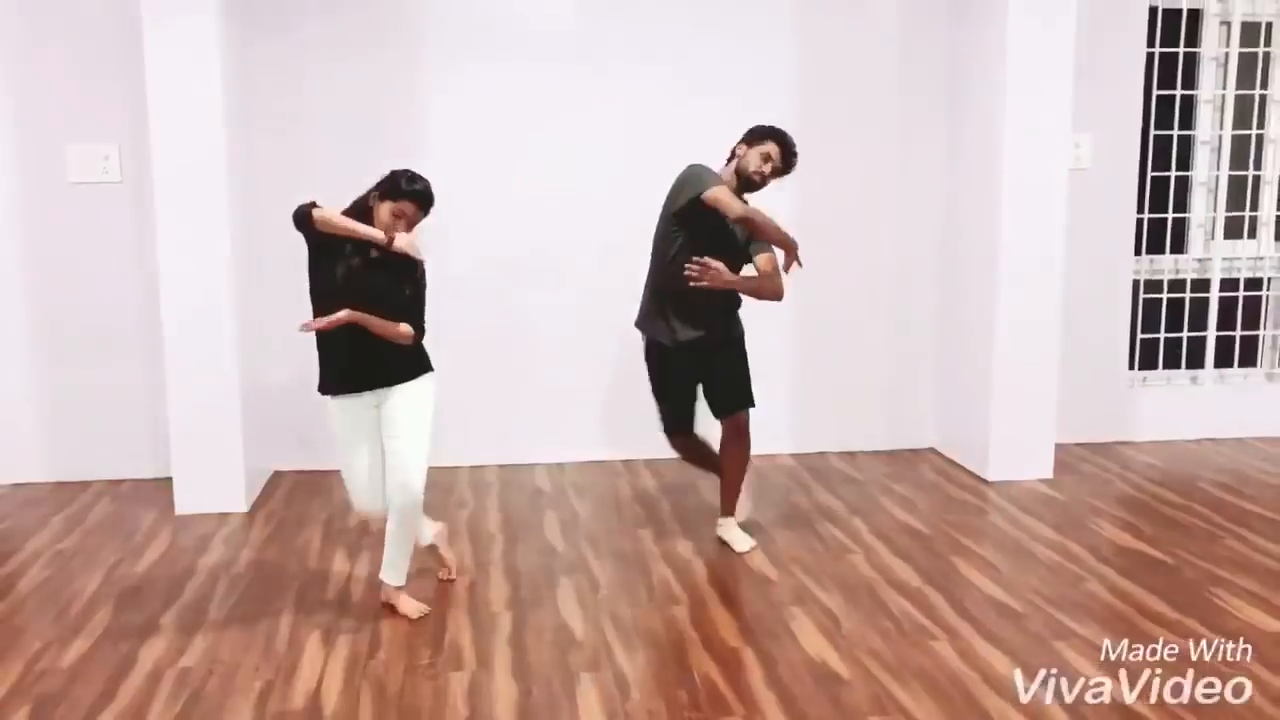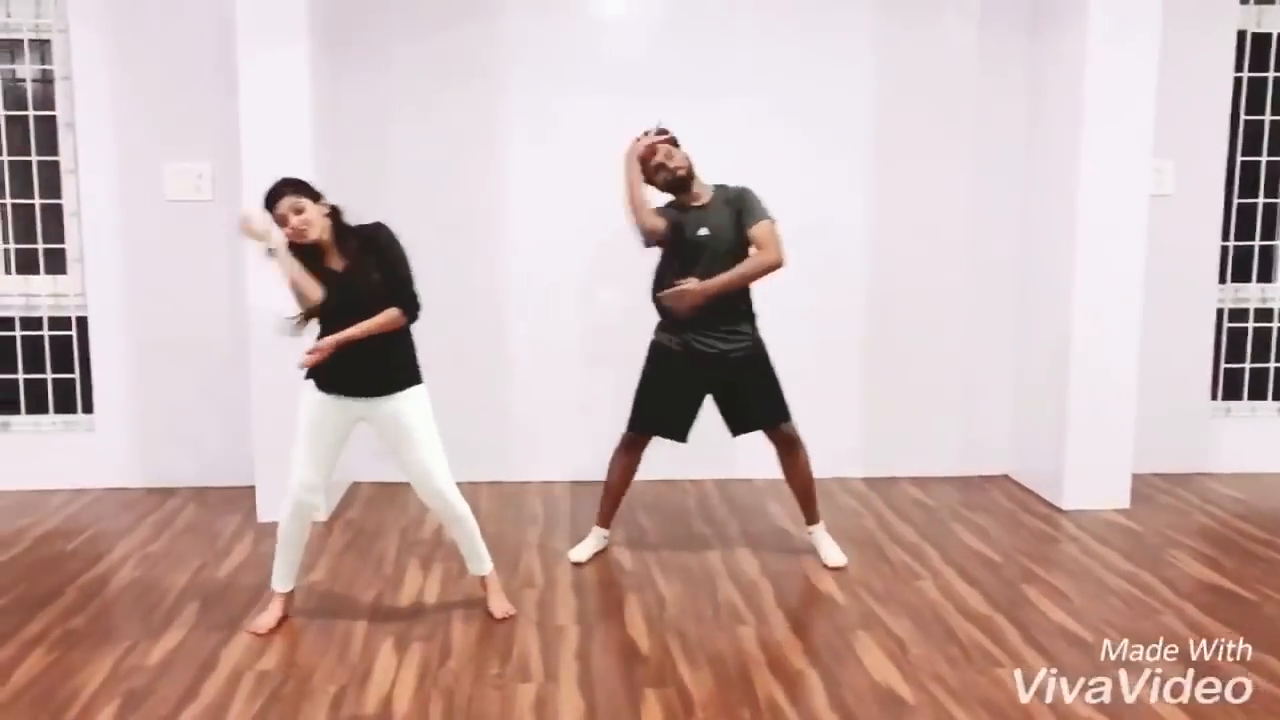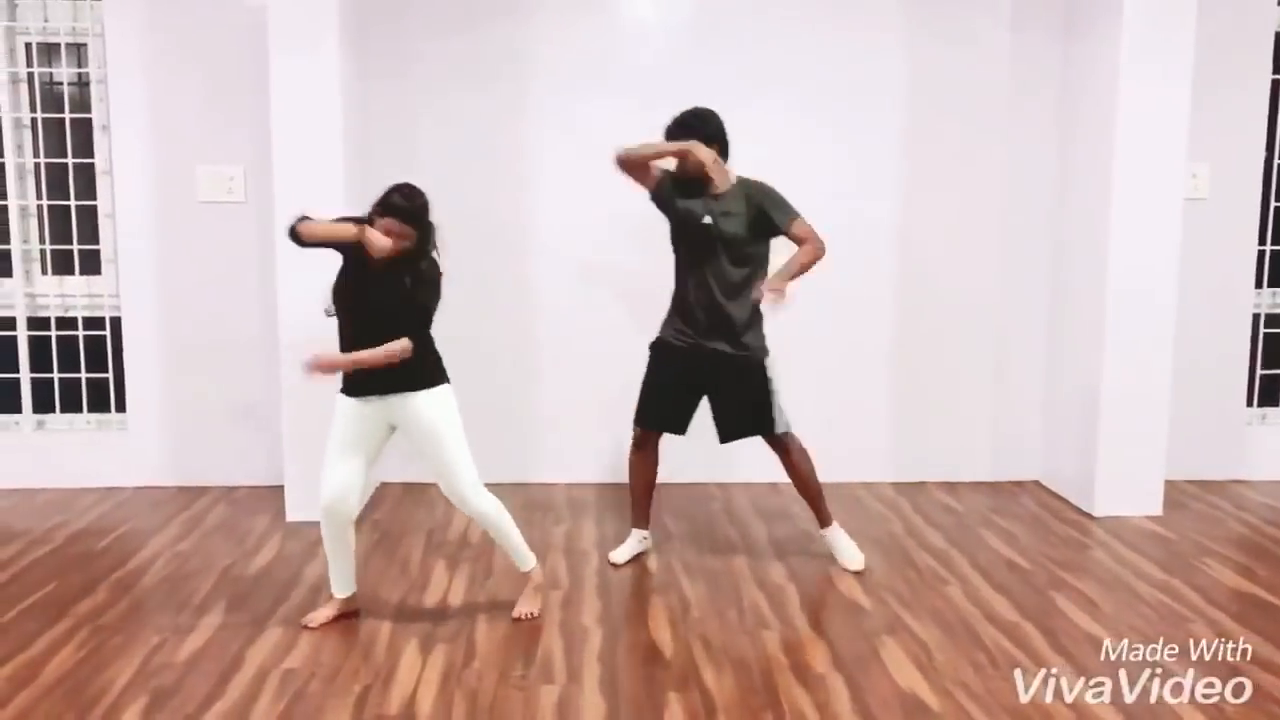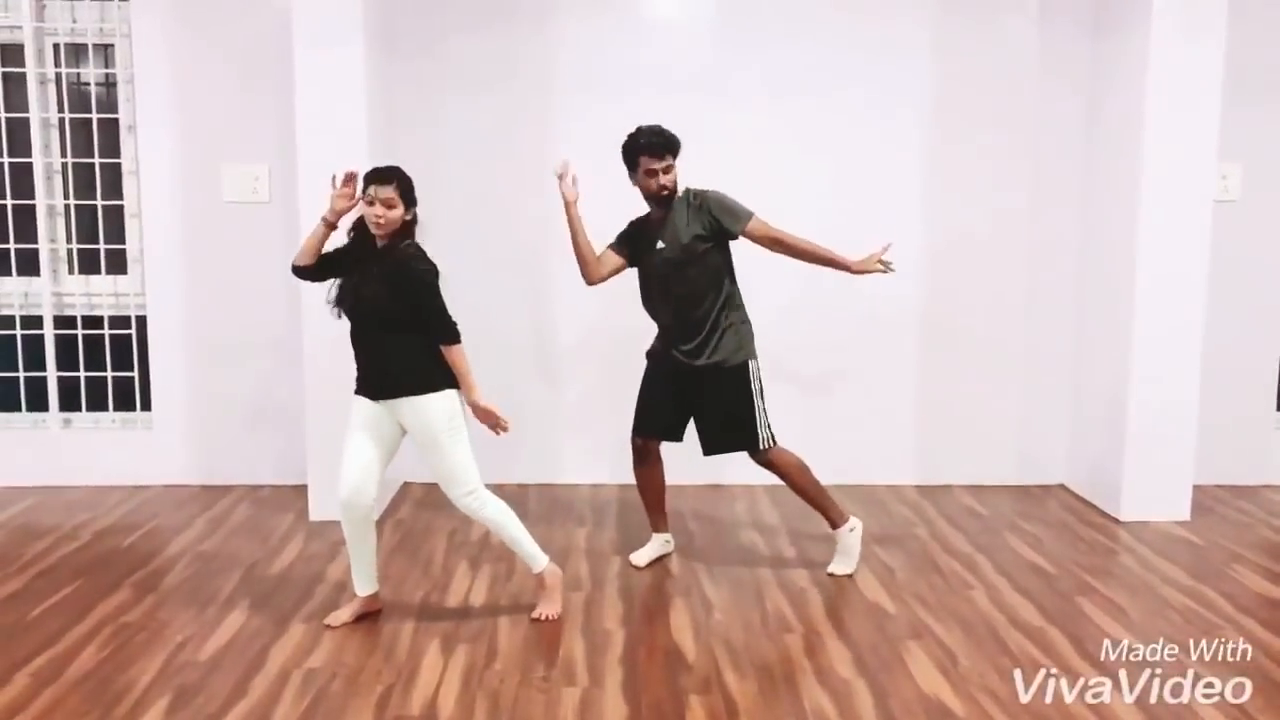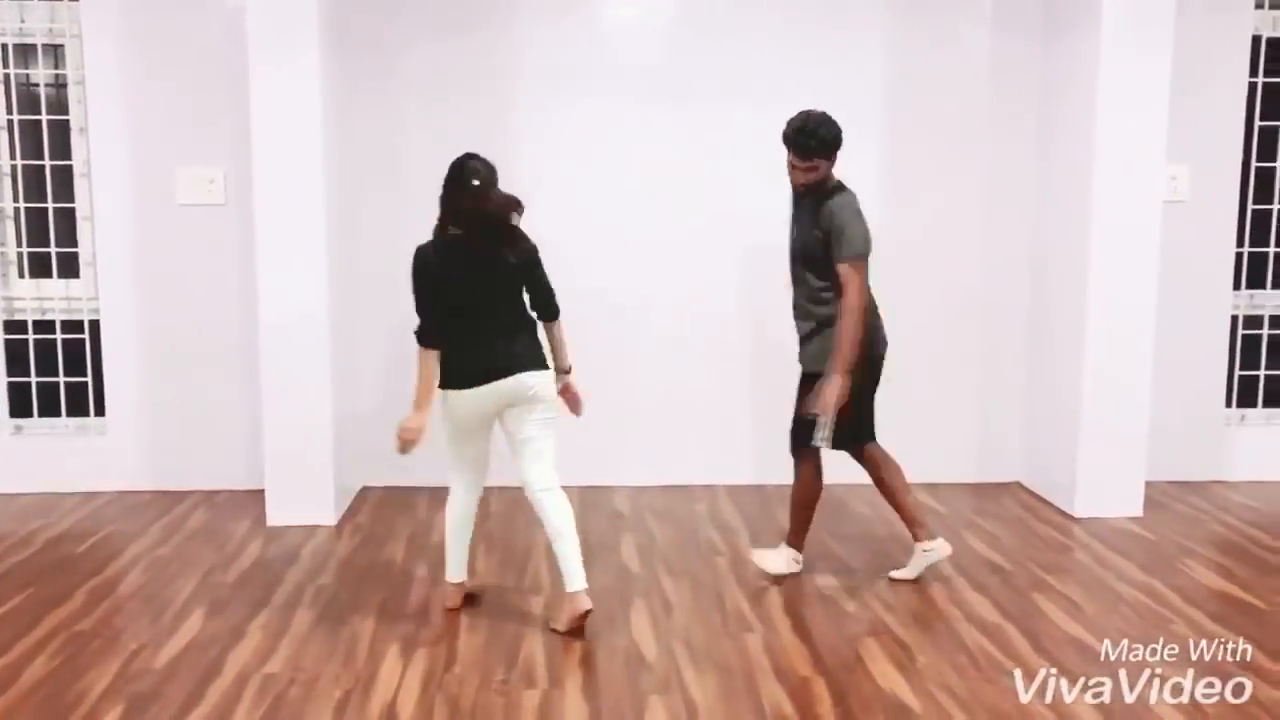
dt=1s
person 1, frame 1
left shoulder: (408, 262)
right shoulder: (331, 241)
left elbow: (412, 334)
right elbow: (304, 215)
left wrist: (354, 317)
right wrist: (382, 238)
left hip: (406, 382)
right hip: (346, 387)
left knee: (408, 485)
right knee: (369, 500)
left ankle: (393, 584)
right ankle: (430, 532)
person 1, frame 2
left shoulder: (376, 237)
right shoulder: (301, 266)
left elbow: (406, 308)
right elbow: (318, 305)
left wrist: (345, 337)
right wrist: (276, 248)
left hip: (396, 389)
right hip: (331, 390)
left knee: (438, 490)
right knee: (301, 494)
left ankle: (488, 580)
right ankle: (281, 595)
person 1, frame 3
left shoulder: (422, 271)
right shoulder: (358, 245)
left elbow: (412, 340)
right elbow: (301, 231)
left wrist: (347, 360)
right wrist: (360, 233)
left hip: (418, 390)
right hip: (359, 393)
left knee: (466, 490)
right knee: (335, 501)
left ankle: (531, 571)
right ankle: (343, 596)
person 1, frame 4
left shoulder: (412, 263)
right shoulder: (360, 253)
left elbow: (444, 332)
right elbow: (303, 267)
left wrist: (472, 397)
right wrist: (330, 219)
left hip: (426, 392)
right hip: (373, 396)
left knee: (468, 493)
right knee: (353, 496)
left ankle: (547, 572)
right ankle: (366, 595)
person 1, frame 5
left shoulder: (430, 257)
right shoulder: (515, 242)
left elbow: (431, 336)
right elbow: (547, 308)
left wrist: (419, 410)
right wrist: (564, 370)
left hip: (467, 384)
right hip: (527, 374)
left knee: (465, 483)
right knee: (544, 483)
left ankle: (456, 584)
right ankle: (576, 592)
person 2, frame 1
left shoulder: (753, 224)
right shoulder: (696, 178)
left elbow: (774, 289)
right elbow: (739, 213)
left wrist: (731, 280)
right wrist: (788, 244)
left hip: (719, 331)
right hip: (665, 330)
left knee: (738, 420)
right knee: (679, 434)
left ankle: (728, 519)
right ankle: (729, 476)
person 2, frame 2
left shoulder: (739, 199)
right shoulder: (666, 218)
left elbow: (771, 254)
right elbow: (647, 228)
left wrist: (707, 288)
right wrist: (630, 163)
left hip: (739, 343)
right hip: (679, 346)
left knee: (785, 434)
right knee: (636, 436)
left ankle: (816, 531)
right ankle: (600, 532)
person 2, frame 3
left shoulder: (756, 197)
right shoulder: (676, 193)
left elbow: (812, 244)
right elbow: (625, 159)
left wrist: (777, 279)
right wrist: (670, 149)
left hip: (739, 346)
right hip: (680, 341)
left knee: (780, 439)
right knee: (646, 433)
left ankle: (830, 529)
right ankle: (640, 533)
person 2, frame 4
left shoulder: (708, 206)
right shoulder: (637, 234)
left elbow: (774, 238)
right elbow: (593, 273)
left wrist: (849, 266)
right wrist: (570, 207)
left hip: (725, 354)
right hip: (672, 353)
left knee: (763, 450)
right knee: (643, 442)
left ankle: (844, 526)
right ankle: (661, 535)
person 2, frame 5
left shoulder: (839, 211)
right shoulder: (802, 198)
left elbow: (854, 295)
left wrist: (841, 374)
left hip: (839, 349)
right hip: (829, 345)
left knee: (807, 450)
right knee: (861, 444)
left ankle: (793, 550)
right ankle: (925, 541)
